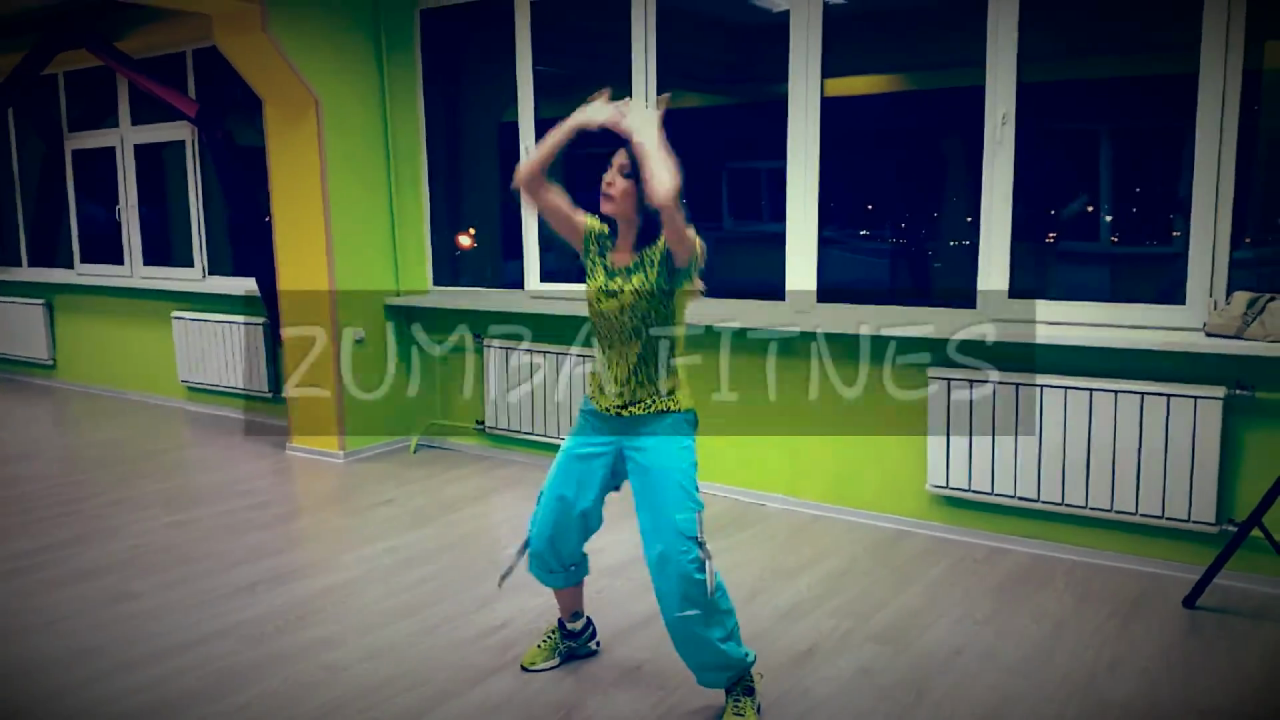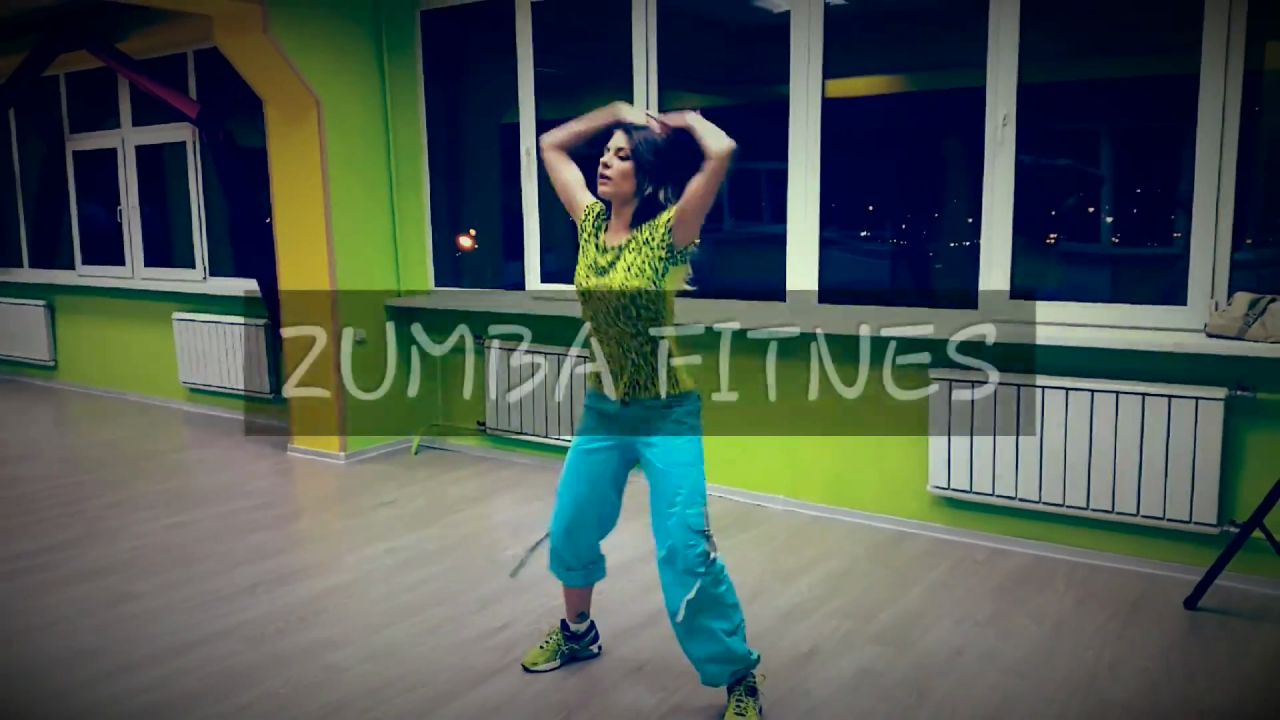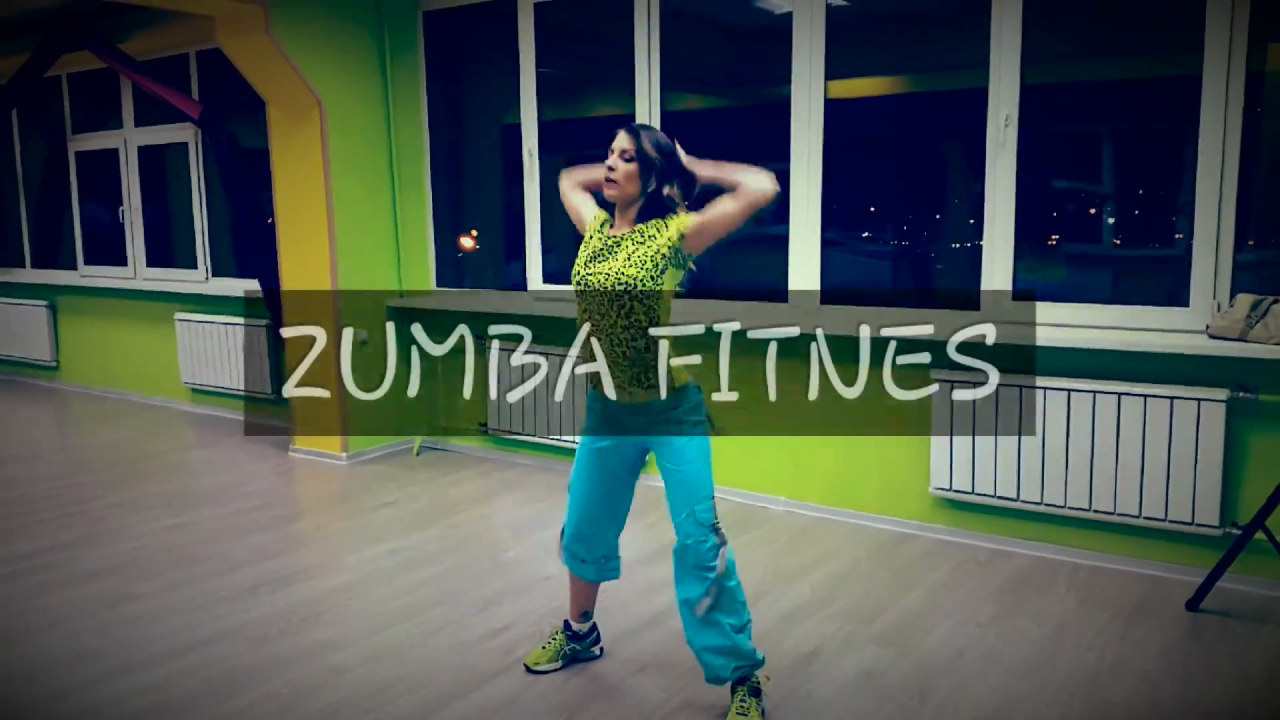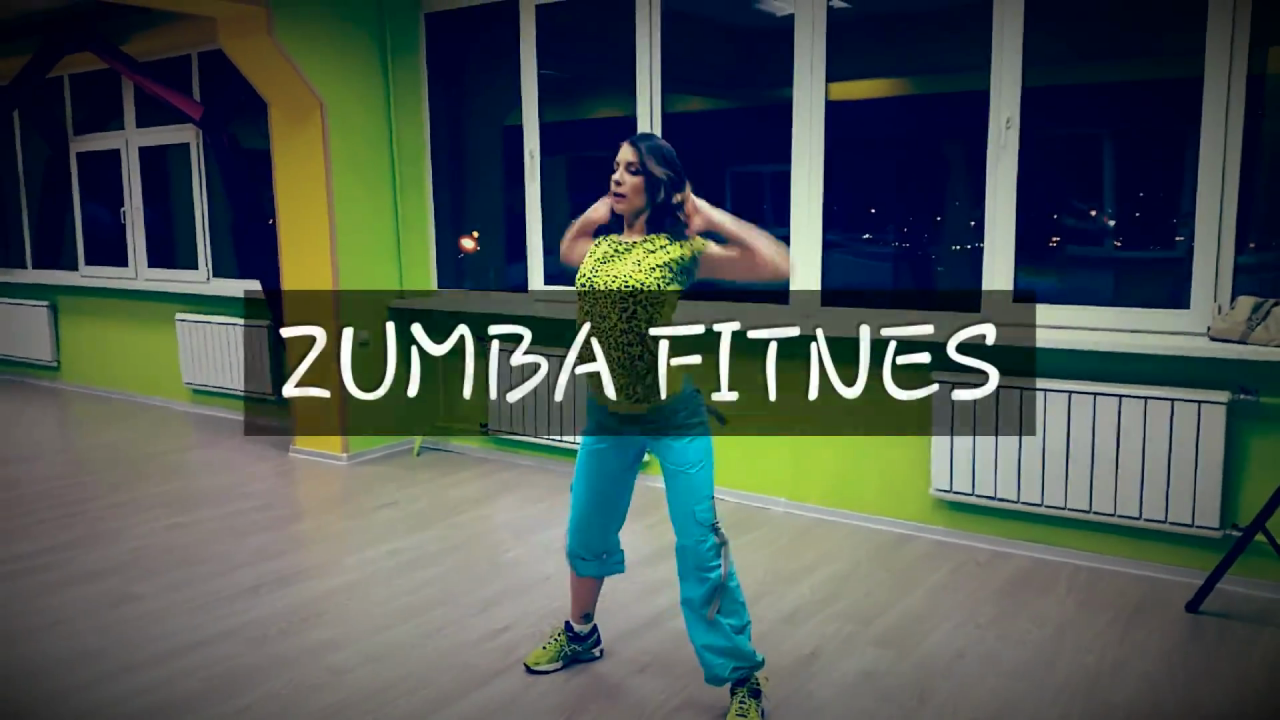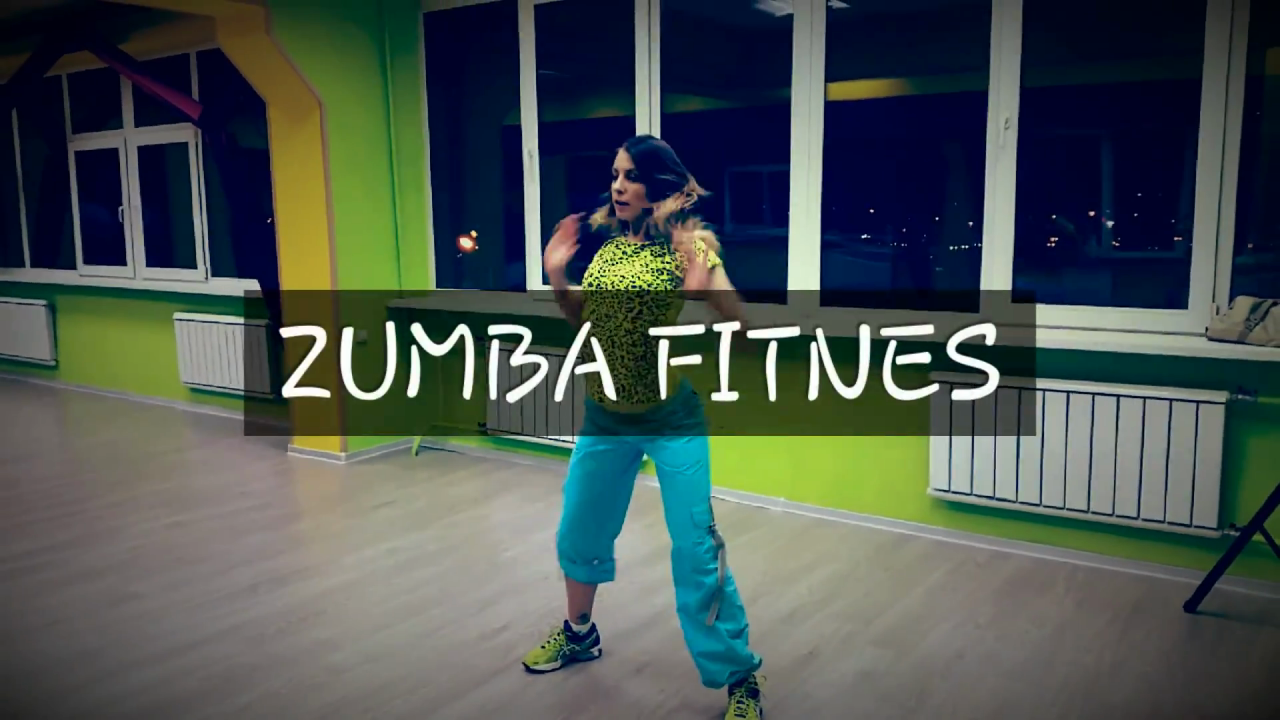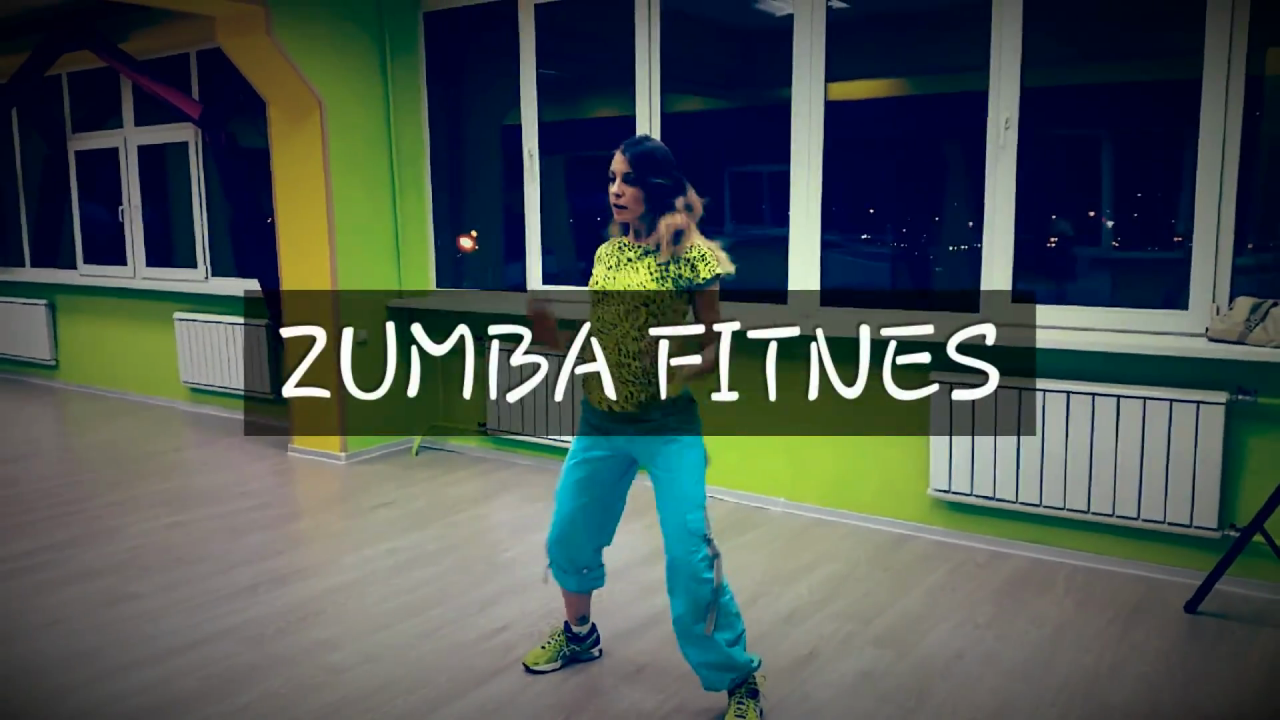
dt=0.1s
person 1, frame 1
left shoulder: (673, 252)
right shoulder: (593, 238)
left elbow: (668, 191)
right elbow: (529, 183)
left wrist: (645, 134)
right wrist: (582, 120)
left hip: (661, 427)
right hip: (597, 420)
left knee: (676, 559)
right knee: (549, 538)
right ankle: (574, 629)
person 1, frame 2
left shoulder: (668, 231)
right shoulder: (591, 222)
left elbow: (722, 153)
right elbow: (550, 146)
left wrist: (685, 119)
right wrist: (616, 114)
left hip: (667, 415)
right hip: (603, 409)
left knee: (684, 547)
right knee: (569, 532)
right ankle: (578, 631)
person 1, frame 3
left shoulder: (674, 232)
right shoulder: (594, 227)
left elbow: (764, 188)
right elbow: (568, 179)
left wrist: (697, 169)
right wrist: (611, 173)
left hip: (673, 409)
right hip: (606, 409)
left knee: (697, 541)
right knee: (585, 528)
right ankle: (579, 632)
person 1, frame 4
left shoulder: (681, 246)
right shoulder: (604, 243)
left elbow: (777, 267)
right elbow: (568, 248)
left wrist: (709, 213)
right wrist: (600, 209)
left hip: (673, 413)
right hip: (606, 412)
left knee: (698, 542)
right knee: (589, 530)
right ankle: (580, 633)
person 1, frame 5
left shoulder: (687, 249)
right shoulder: (607, 249)
left elbow: (736, 329)
right elbow: (583, 319)
left wrist: (711, 286)
right wrist: (557, 272)
left hip: (672, 413)
right hip: (605, 414)
left knee: (694, 545)
right knee: (580, 530)
right ankle: (578, 632)
person 1, frame 6
left shoulder: (693, 256)
right shoulder: (608, 251)
left elbow: (721, 346)
left wrist: (688, 367)
right wrist: (553, 337)
left hip: (669, 422)
right hip: (601, 420)
left knee: (689, 555)
right knee: (570, 537)
right ankle: (578, 633)
